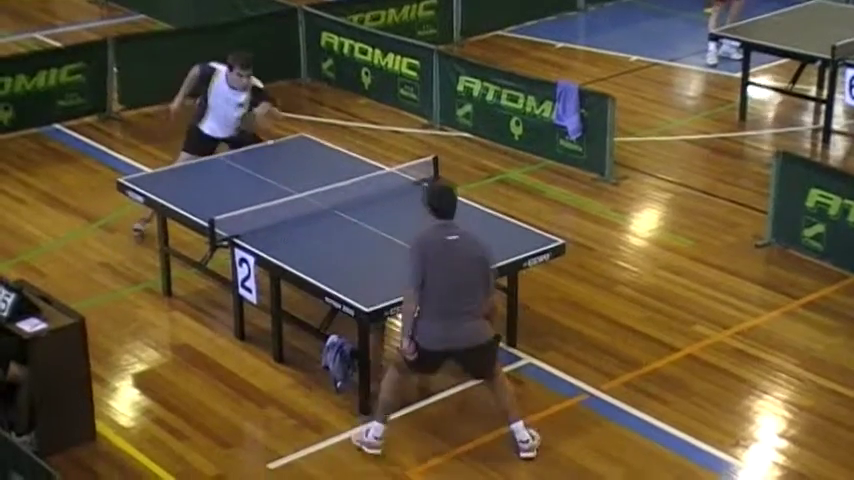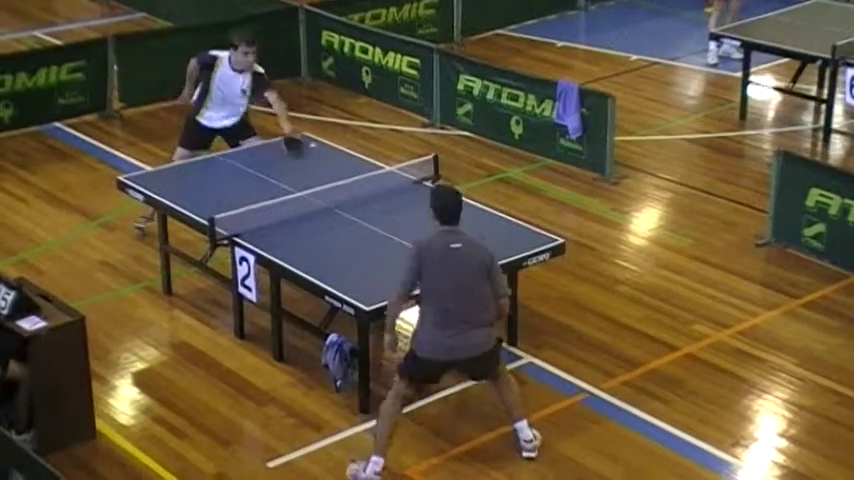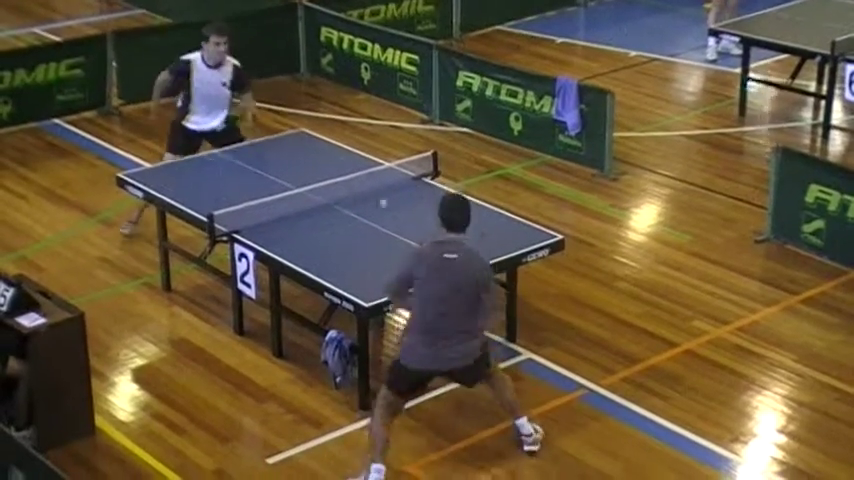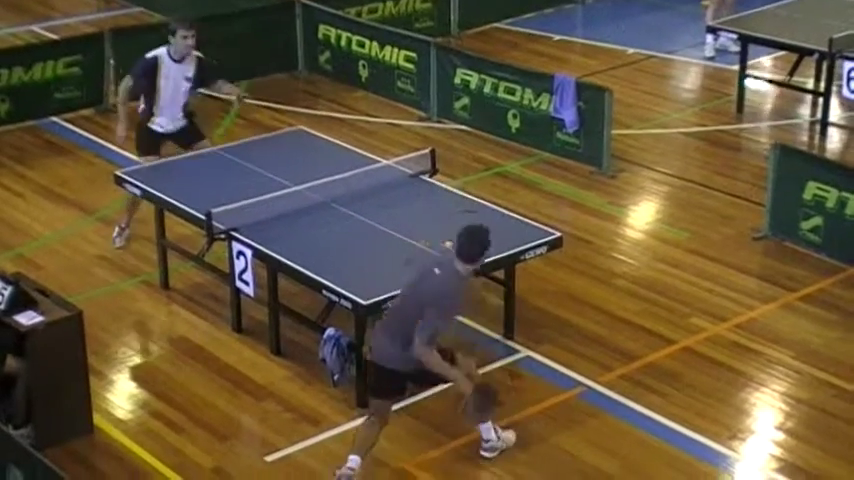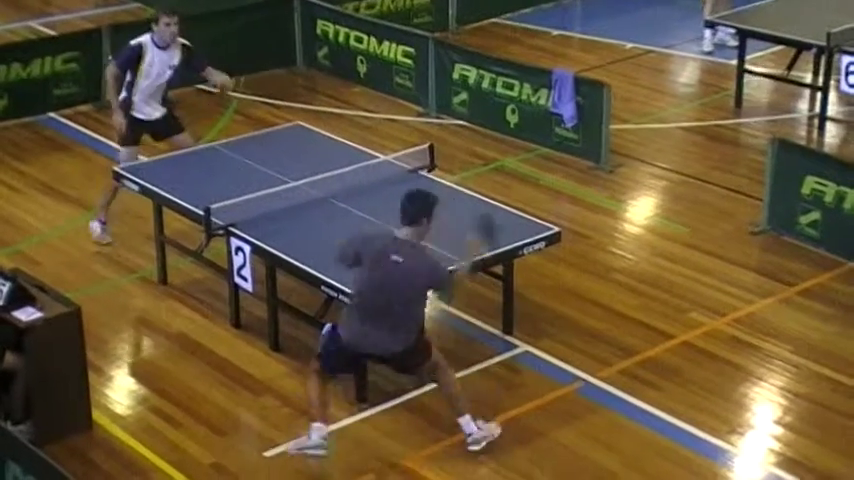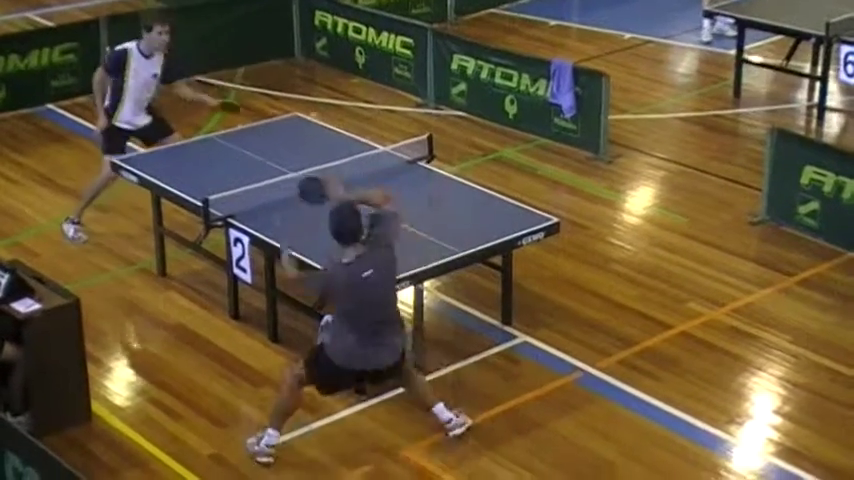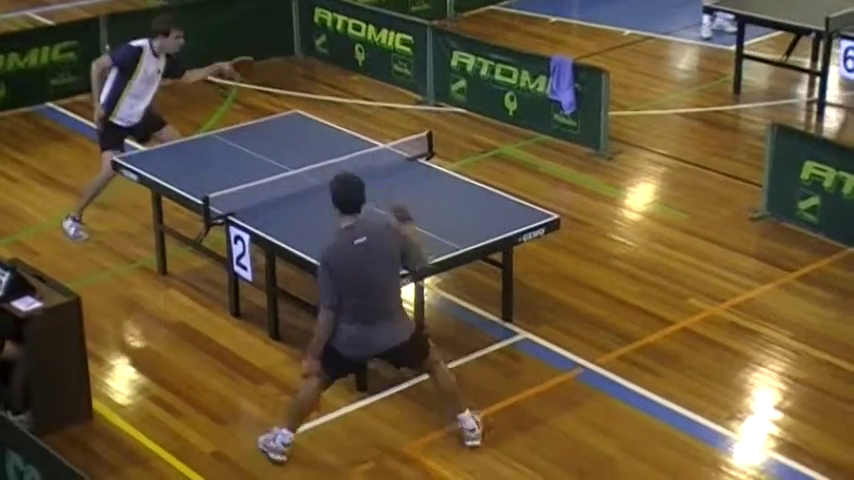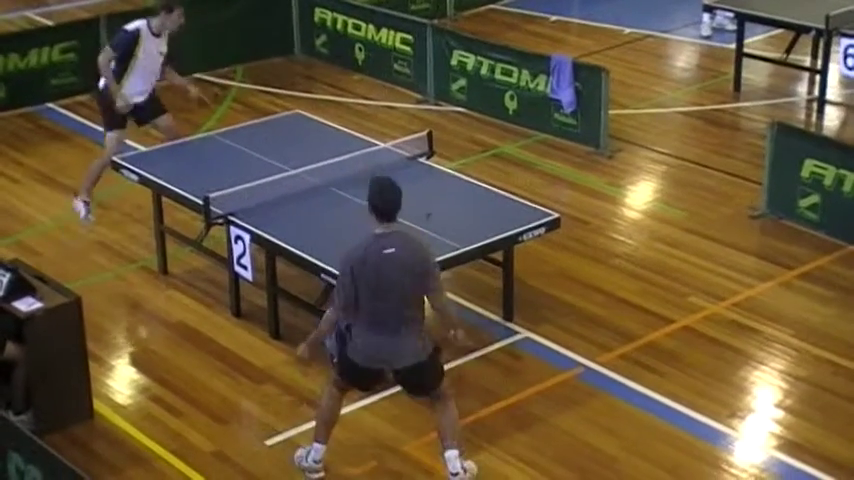
dt=0.2s
person 1, frame 1
left shoulder: (422, 242)
right shoulder: (477, 245)
left elbow: (413, 293)
right elbow: (491, 298)
left wrist: (405, 334)
right wrist: (487, 326)
left hip: (431, 335)
right hip: (474, 334)
left knee: (397, 369)
right knee: (495, 378)
left ankle: (374, 434)
right ankle: (524, 438)
person 1, frame 2
left shoulder: (423, 249)
right shoulder: (482, 252)
left elbow: (400, 297)
right elbow: (504, 305)
left wrist: (389, 331)
right wrist: (485, 325)
left hip: (431, 345)
right hip: (477, 343)
left knee: (394, 397)
right knee: (501, 377)
right ankle: (527, 437)
person 1, frame 3
left shoulder: (421, 254)
right shoulder: (479, 267)
left elbow: (393, 294)
right elbow: (488, 321)
right wrist: (478, 327)
left hip: (414, 353)
right hip: (457, 355)
left knee: (384, 407)
right knee: (494, 375)
right ankle: (527, 432)
person 1, frame 4
left shoulder: (437, 267)
right shoulder: (451, 295)
right elbow: (421, 349)
right wrist: (457, 376)
left hip: (381, 351)
right hip: (409, 360)
left knee: (377, 418)
right knee: (467, 370)
right ankle: (490, 439)
person 1, frame 5
left shoulder: (370, 241)
right shoulder: (428, 265)
left elbow: (343, 259)
right elbow: (450, 286)
left hip: (354, 334)
right hip: (401, 341)
left knee: (317, 375)
right knee: (441, 370)
left ankle: (316, 435)
right ankle: (473, 431)
person 1, frame 6
left shoulder: (333, 275)
right shoulder: (382, 247)
left elbow: (316, 286)
right elbow: (385, 200)
left wrist: (288, 264)
right wrist: (346, 197)
left hip: (344, 355)
right hip: (388, 351)
left knee: (293, 379)
right knee: (407, 372)
left ankle: (267, 443)
right ankle: (451, 419)
person 1, frame 7
left shoulder: (331, 254)
right shoulder: (389, 232)
left elbow: (327, 313)
right elbow: (420, 264)
left wrist: (312, 355)
right wrist: (409, 231)
left hip: (350, 340)
right hip: (396, 332)
left knee: (316, 380)
right knee: (435, 365)
left ankle: (281, 441)
right ankle: (468, 425)
person 1, frame 8
left shoulder: (357, 256)
right shoulder: (420, 253)
left elbow: (337, 313)
right elbow: (439, 305)
left wrist: (311, 344)
right wrist: (456, 328)
left hip: (365, 349)
right hip: (412, 351)
left knee: (335, 388)
right knee: (442, 400)
person 2, frame 1
left shoulder: (255, 89)
right shoulder: (213, 71)
left elbow: (272, 111)
right elbow: (195, 71)
left wrist: (264, 111)
right wrist: (179, 98)
left hip: (238, 131)
right hip: (204, 128)
right ankle: (148, 218)
person 2, frame 2
left shoulder: (256, 74)
right shoulder: (214, 59)
left elbow: (274, 98)
right elbow: (194, 63)
left wrist: (285, 122)
right wrist: (188, 90)
left hip: (234, 121)
right hip: (202, 119)
right ankle: (151, 215)
person 2, frame 3
left shoulder: (234, 67)
right shoulder: (187, 63)
left elbow: (244, 92)
right elbow: (165, 78)
left wrist: (248, 107)
right wrist: (156, 101)
left hip: (221, 123)
right hip: (188, 123)
right ankle: (134, 219)
person 2, frame 4
left shoulder: (197, 60)
right shoulder: (152, 61)
left elbow: (216, 84)
right elbow: (125, 87)
left wrist: (233, 90)
right wrist: (121, 123)
left hip: (181, 120)
right hip: (151, 123)
right ankle: (124, 226)
person 2, frame 5
left shoulder: (183, 48)
right shoulder: (137, 48)
left elbow: (206, 71)
right elbow: (110, 73)
left wrist: (223, 78)
right wrist: (116, 111)
left hip: (160, 110)
right hip: (132, 113)
right ankle: (100, 218)
person 2, frame 6
left shoulder: (161, 57)
right shoulder: (122, 54)
left elbow: (177, 87)
right elbow: (99, 79)
left wrist: (204, 98)
right wrist: (101, 112)
left hip: (145, 117)
right hip: (116, 122)
right knee: (108, 174)
right ankle: (73, 220)
person 2, frame 7
left shoulder: (165, 56)
right shoulder: (135, 50)
left elbow: (185, 75)
right elbow: (97, 65)
left wrist: (216, 68)
right wrist: (98, 103)
left hip: (139, 114)
right hip: (112, 117)
left knee: (176, 141)
right knee: (108, 172)
right ankle: (73, 218)
person 2, frame 8
left shoulder: (164, 36)
right shoulder: (132, 32)
left elbow: (164, 69)
right elbow: (103, 60)
left wrist: (187, 86)
right wrist: (116, 94)
left hip: (142, 95)
right hip: (113, 95)
left knee: (173, 131)
right knee: (112, 151)
right ankle: (83, 198)
